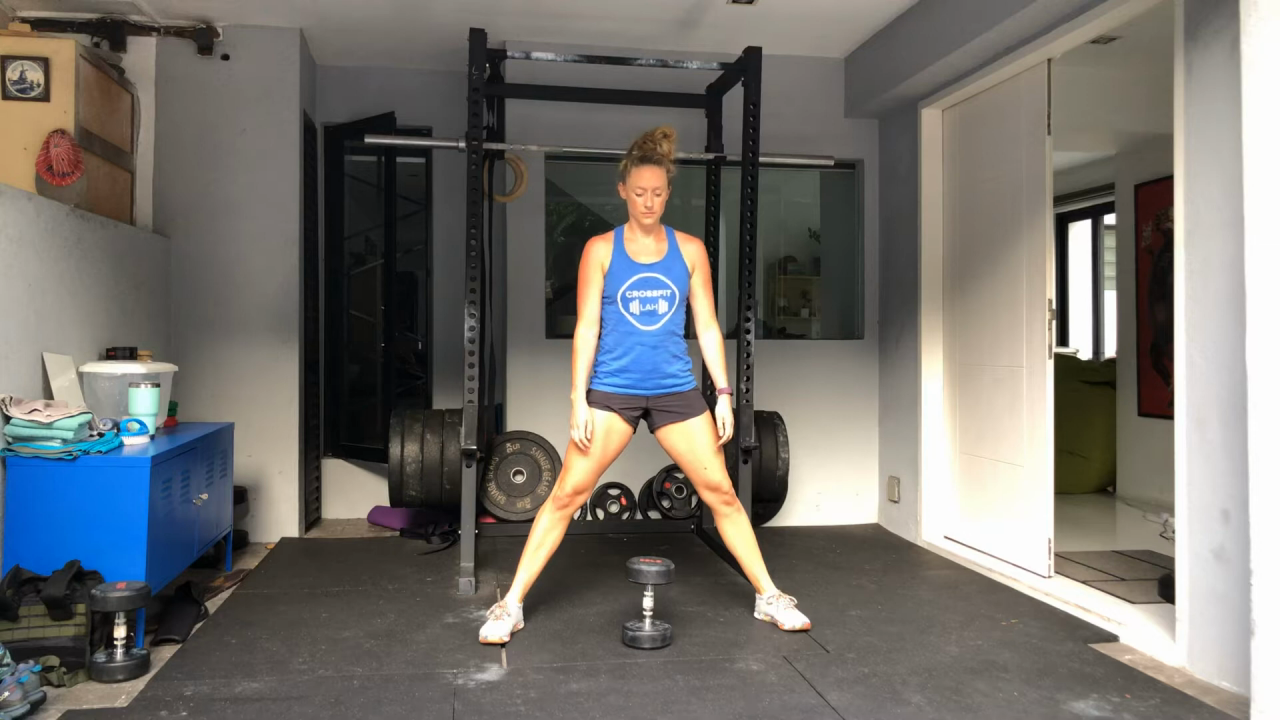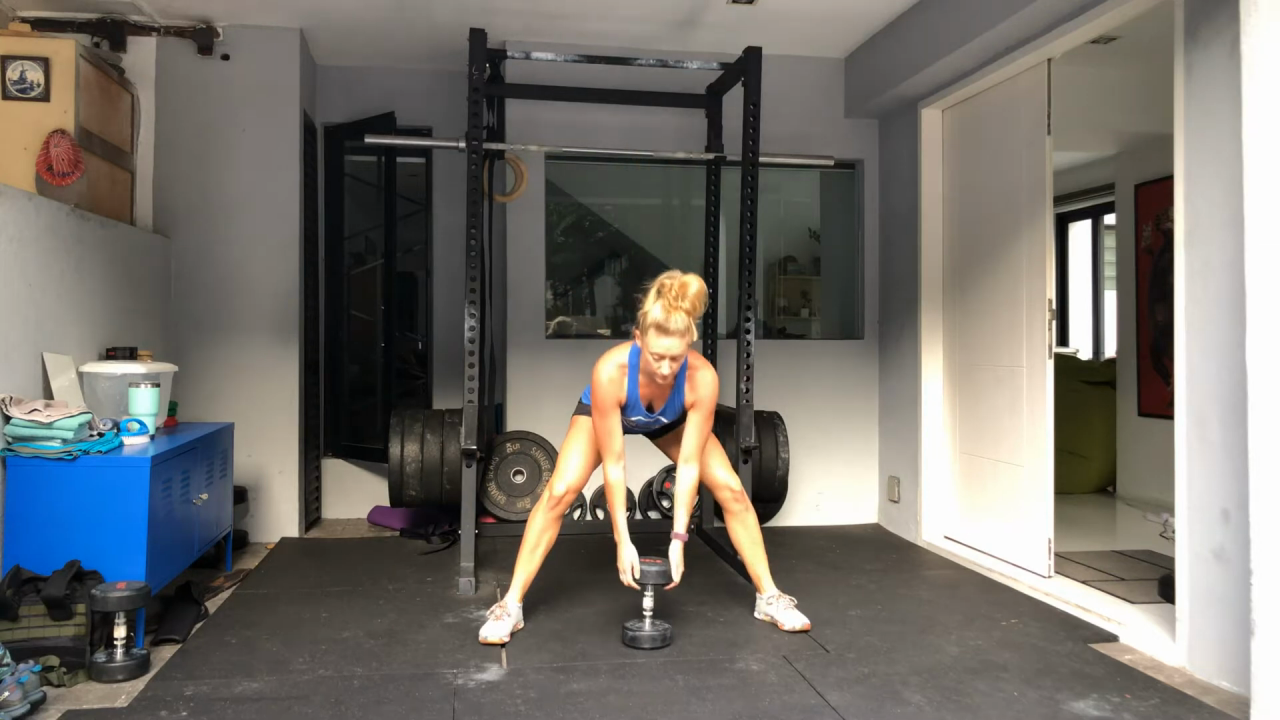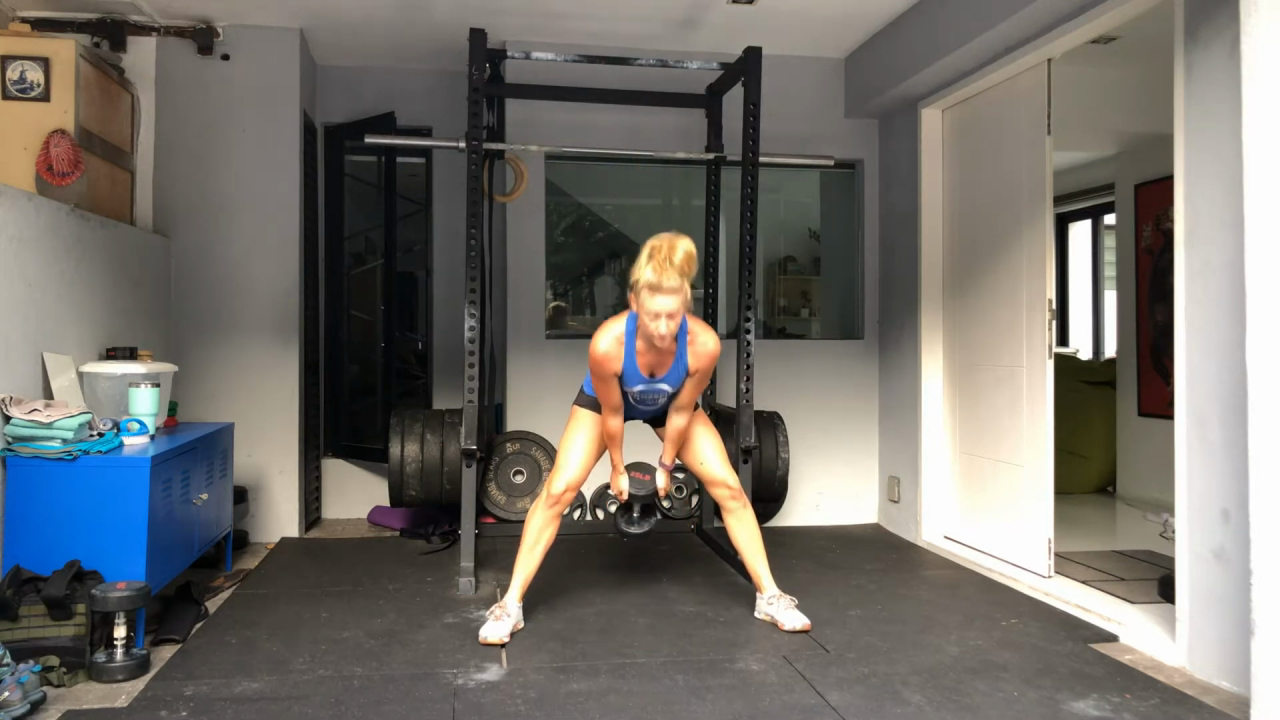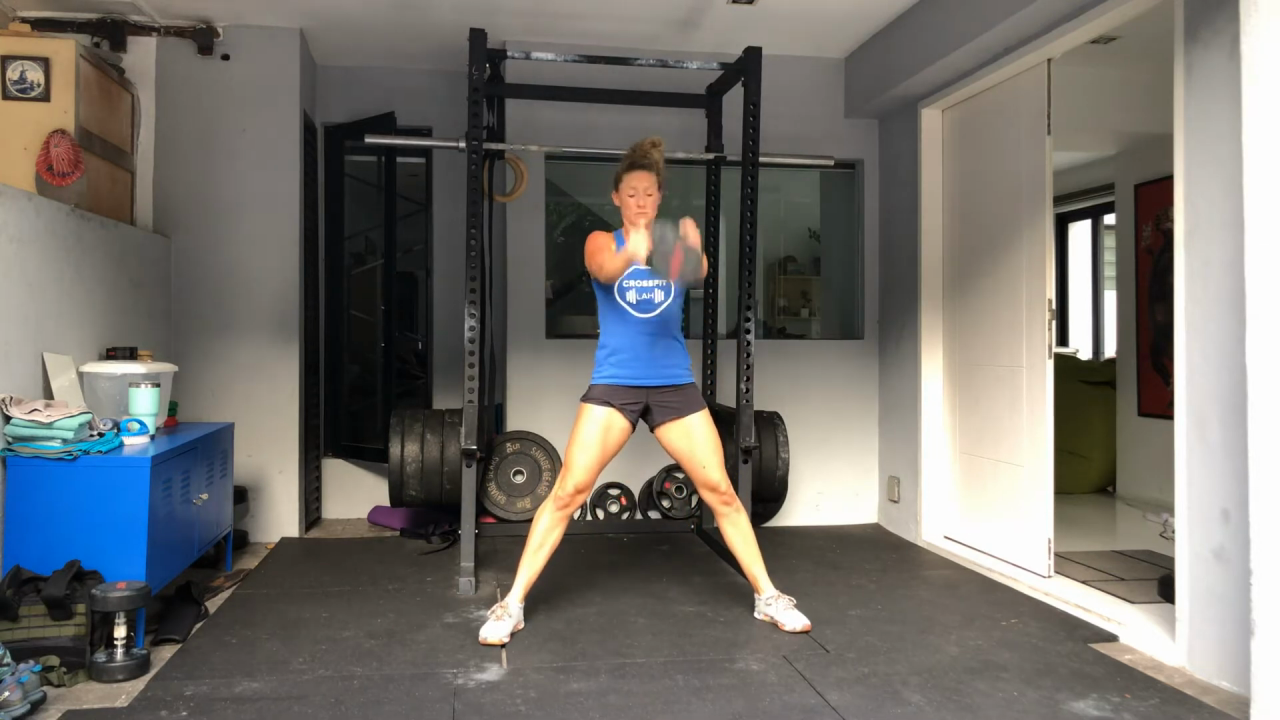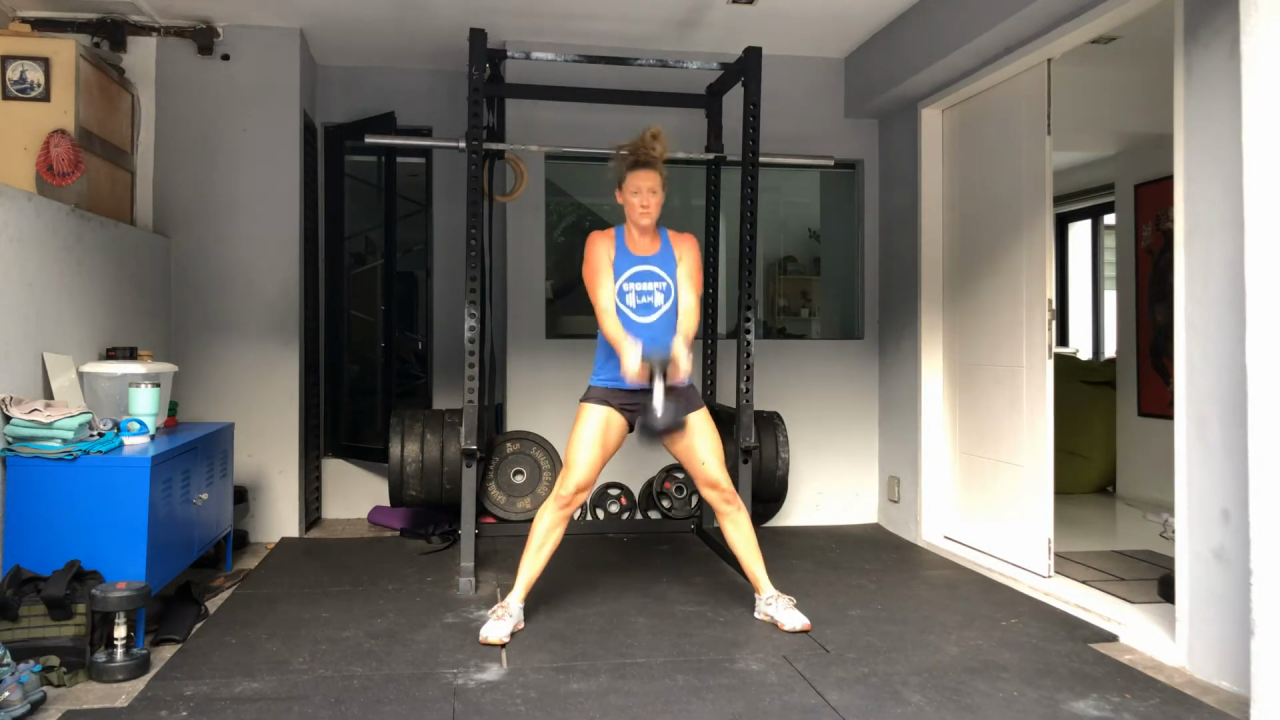
dt=1s
person 1, frame 1
left shoulder: (690, 249)
right shoulder: (601, 249)
left elbow: (707, 325)
right elbow: (586, 328)
left wrist: (723, 394)
right wrist: (578, 399)
left hip: (676, 391)
right hip: (613, 391)
left knee: (721, 493)
right knee: (567, 494)
left ankle: (769, 597)
right ankle: (510, 604)
person 1, frame 2
left shoulder: (703, 378)
right shoulder: (610, 371)
left elbow: (689, 464)
right elbow: (614, 464)
left wrist: (678, 538)
right wrist: (623, 541)
left hip: (671, 422)
right hip: (601, 414)
left knee: (731, 489)
right knee: (559, 492)
left ankle: (769, 597)
right ankle: (510, 605)
person 1, frame 3
left shoulder: (704, 344)
right shoulder: (607, 343)
left elbow: (681, 411)
right elbow: (613, 414)
left wrist: (665, 465)
right wrist: (618, 469)
left hip: (669, 407)
right hip: (602, 403)
left knee: (728, 487)
right knee: (558, 490)
left ankle: (770, 596)
right ankle: (510, 605)
person 1, frame 4
right shoulder: (601, 243)
left elbow: (699, 267)
right elbow: (606, 268)
left wrist: (689, 245)
right wrist: (631, 249)
left hip: (674, 384)
right hip: (614, 383)
left knee: (720, 493)
right knee: (567, 493)
left ankle: (768, 596)
right ankle: (512, 603)
person 1, frame 5
left shoulder: (683, 245)
right shoulder: (601, 243)
left elbow: (689, 304)
right elbow: (603, 307)
left wrist: (681, 344)
right wrist: (625, 348)
left hip: (672, 380)
right hip: (612, 385)
left knee: (721, 490)
right knee: (568, 491)
left ankle: (768, 596)
right ankle: (512, 604)
